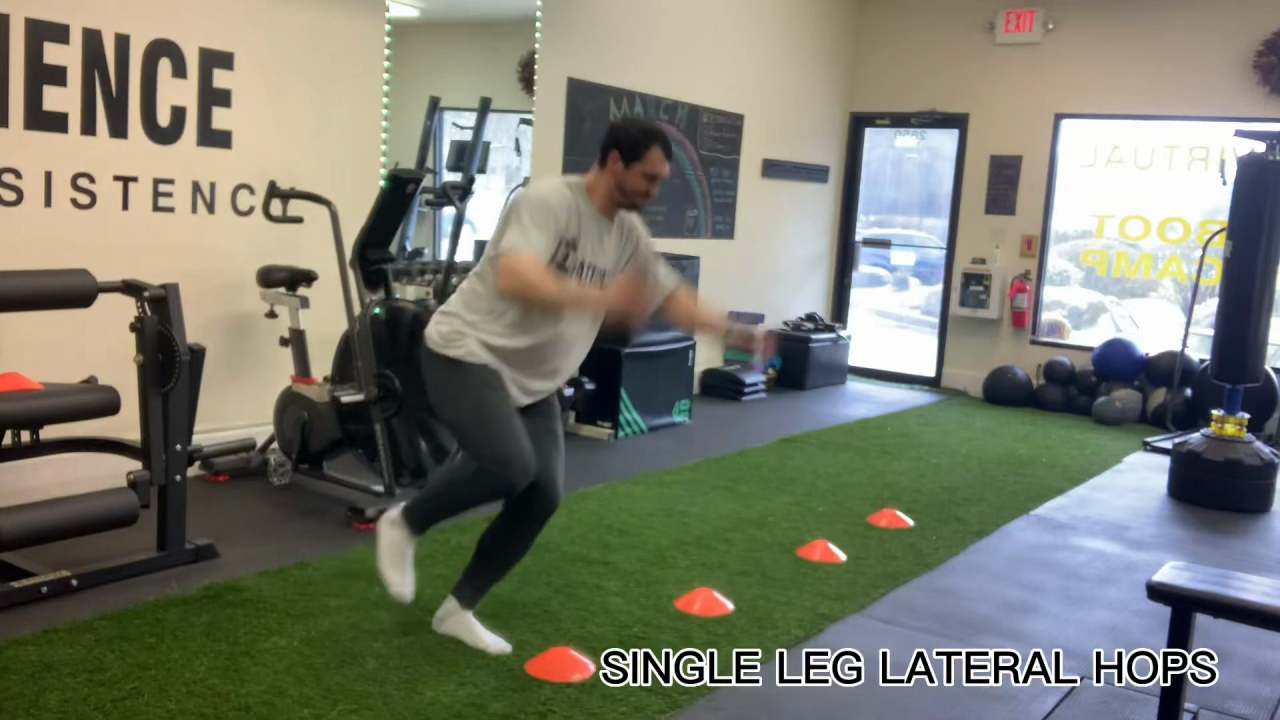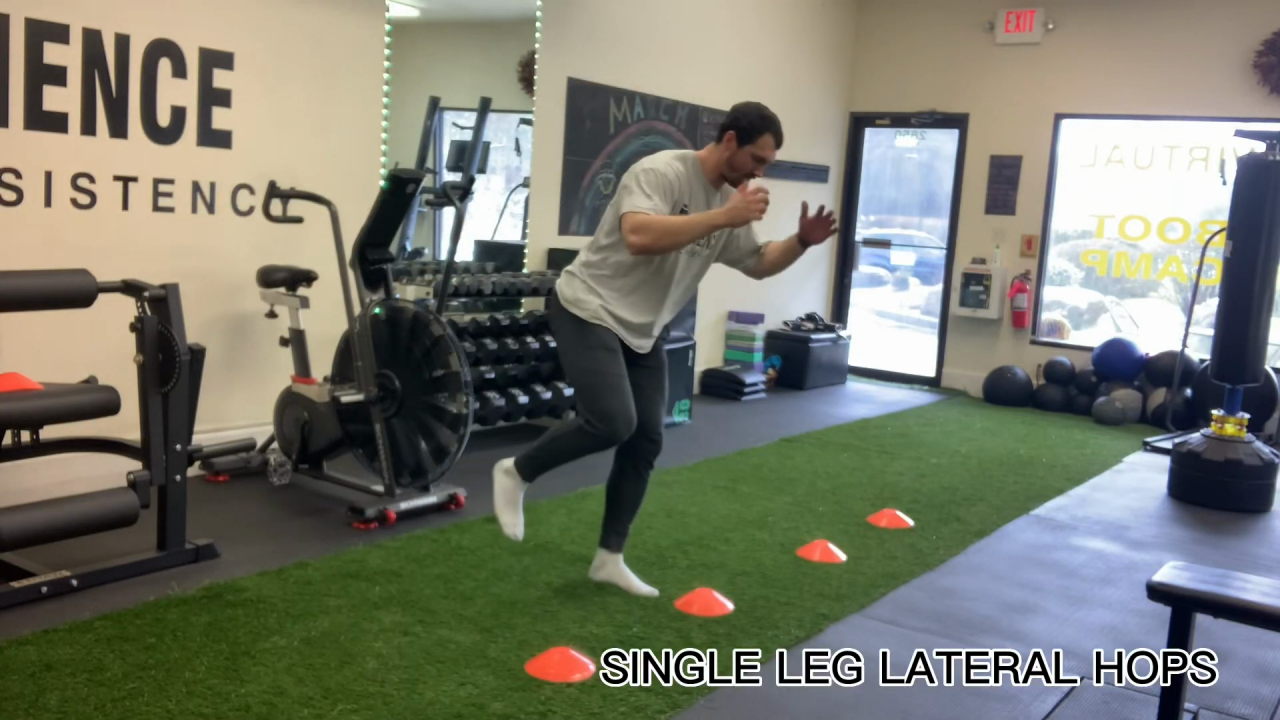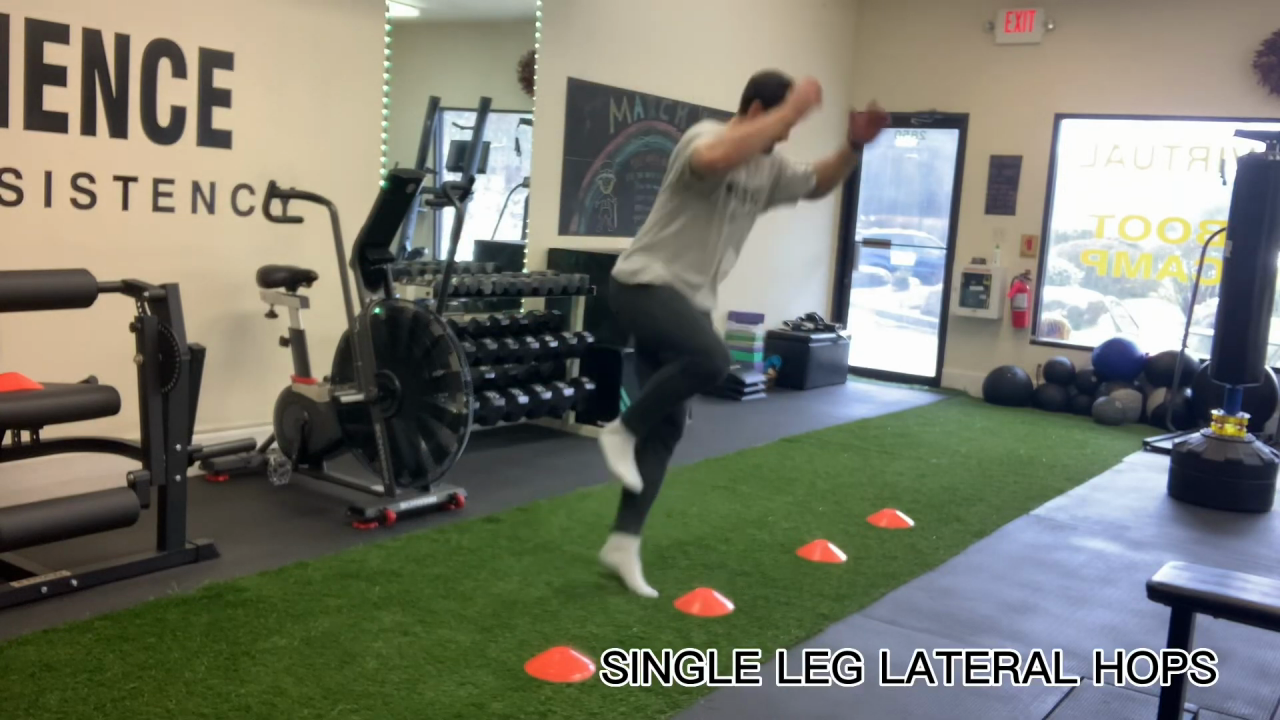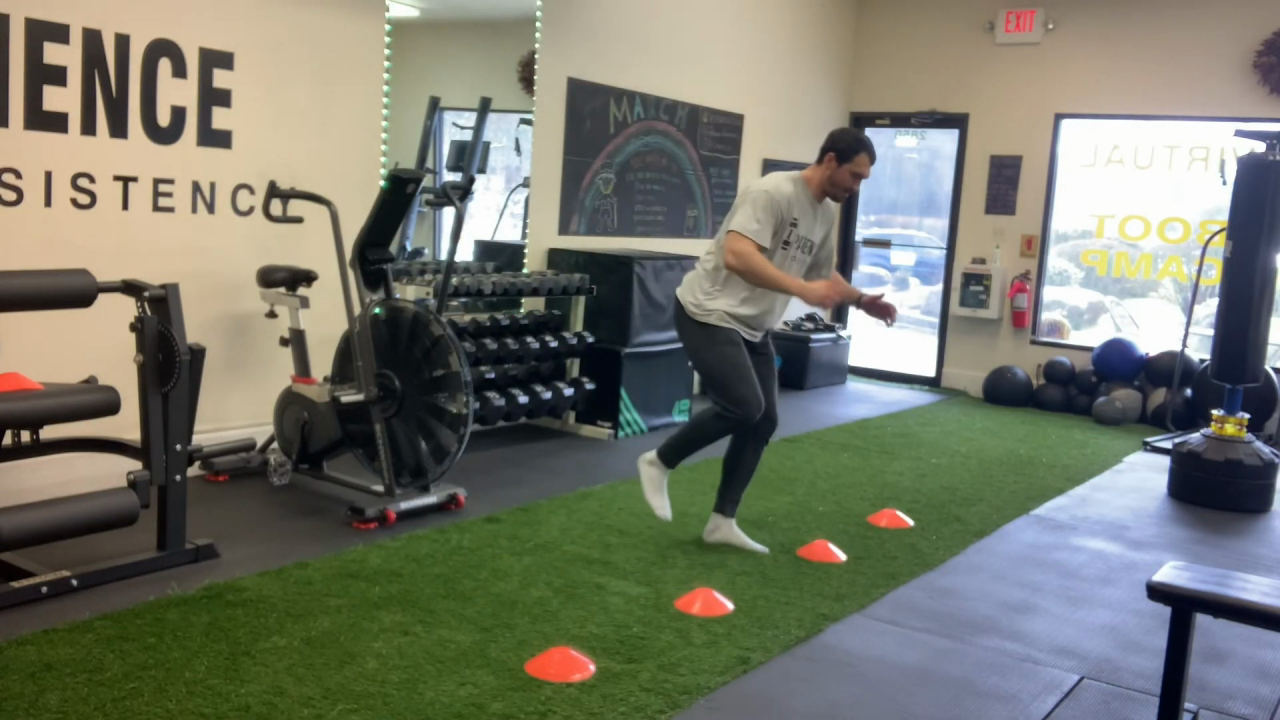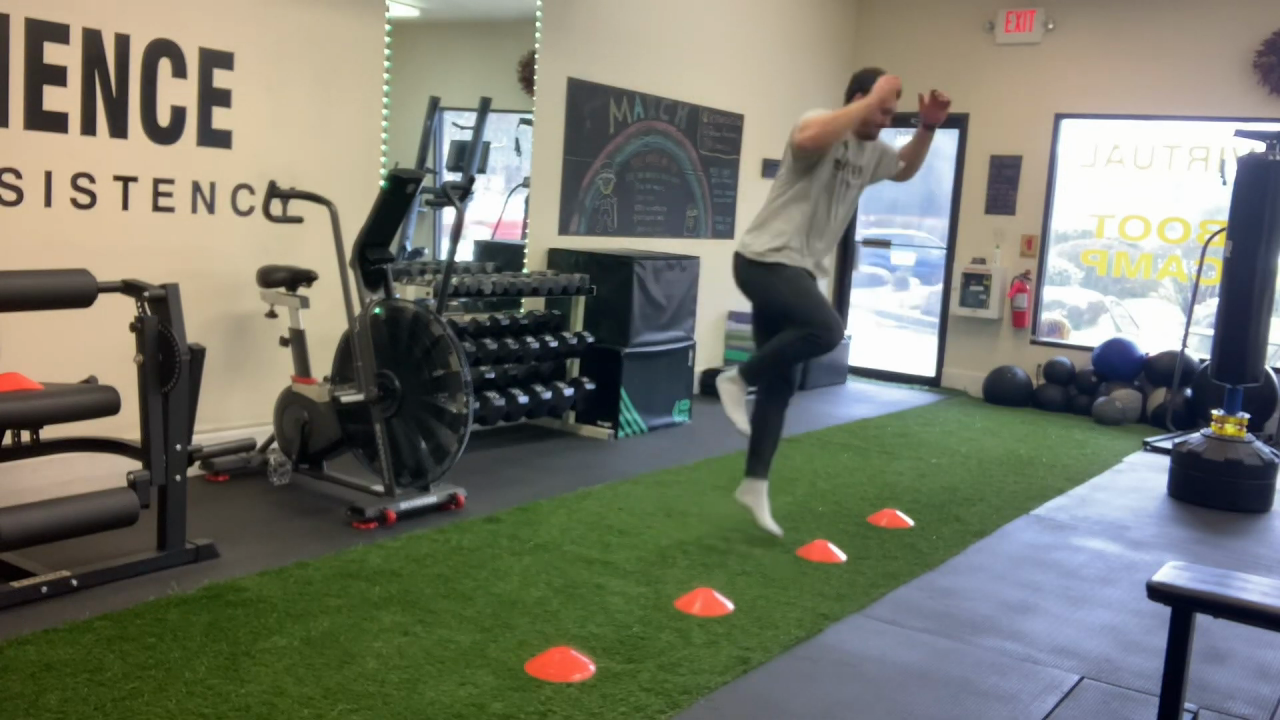
dt=1s
person 1, frame 1
left shoulder: (628, 233)
right shoulder: (545, 202)
left elbow: (669, 297)
right elbow: (513, 277)
left wrist: (731, 331)
right wrist: (594, 299)
left hip: (532, 376)
right hip: (465, 356)
left knee: (539, 497)
right knee: (510, 466)
left ankle: (458, 610)
right ankle: (403, 523)
person 1, frame 2
left shoulder: (729, 198)
right shoulder: (659, 172)
left elbow: (757, 262)
right elbow: (639, 236)
left wrist: (800, 241)
right wrist: (724, 218)
left hip: (642, 330)
right hip: (589, 310)
left knee: (646, 441)
right knee: (612, 423)
left ankle: (609, 558)
right ankle: (517, 472)
person 1, frame 3
left shoulder: (767, 168)
right shoulder: (707, 138)
left elbow: (818, 185)
right elbow: (721, 156)
left wrist: (854, 144)
right wrist: (789, 110)
left hip: (687, 304)
right hip: (646, 287)
left knee: (667, 425)
right knee: (711, 362)
left ankle: (623, 542)
right ankle: (623, 431)
person 1, frame 4
left shoulder: (827, 211)
right shoulder: (773, 192)
left elbow: (823, 272)
right elbow: (737, 255)
left wrist: (864, 301)
right wrist: (805, 291)
left hip: (753, 326)
right hip: (710, 313)
left knee: (763, 421)
right knee: (743, 408)
left ankle: (722, 523)
right ankle: (658, 462)
person 1, frame 5
left shoulder: (868, 150)
right shoulder: (819, 126)
left elbow: (906, 166)
right elbow: (810, 138)
left wrist: (928, 125)
right wrist: (874, 101)
left hip: (797, 271)
right hip: (766, 262)
left knee: (781, 382)
right knee: (826, 330)
left ankle: (754, 486)
right ankle: (738, 379)
